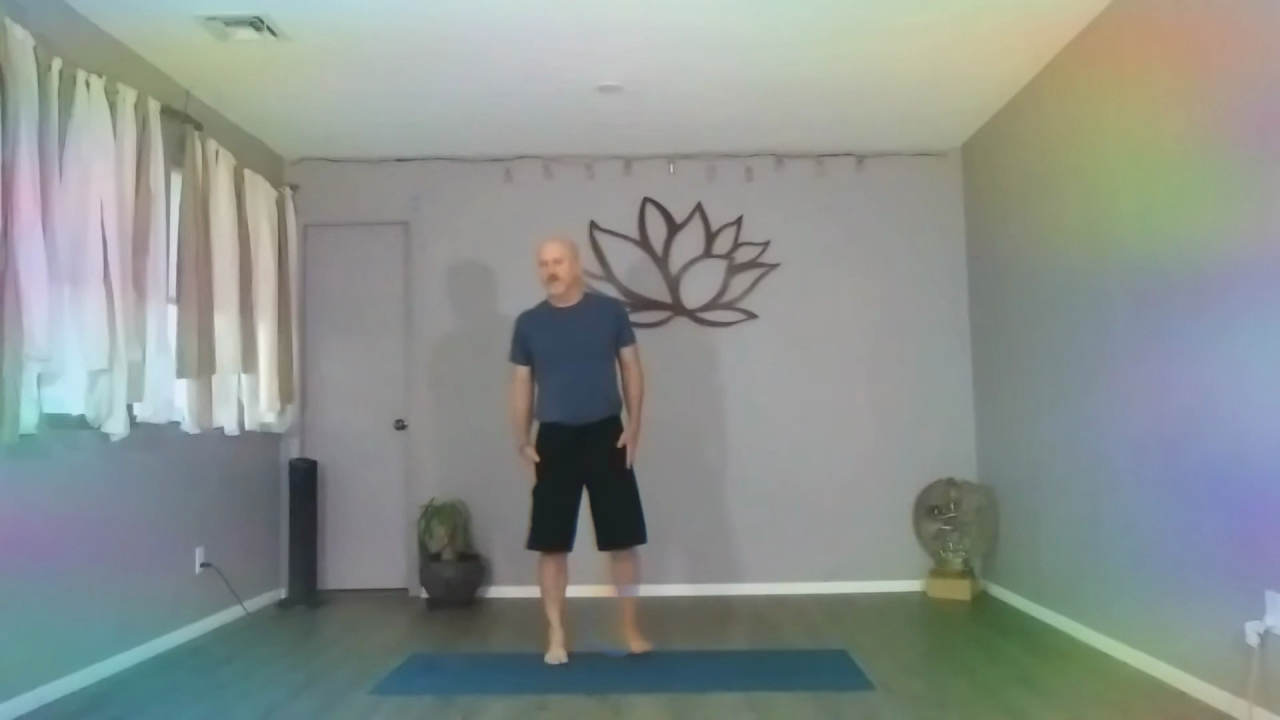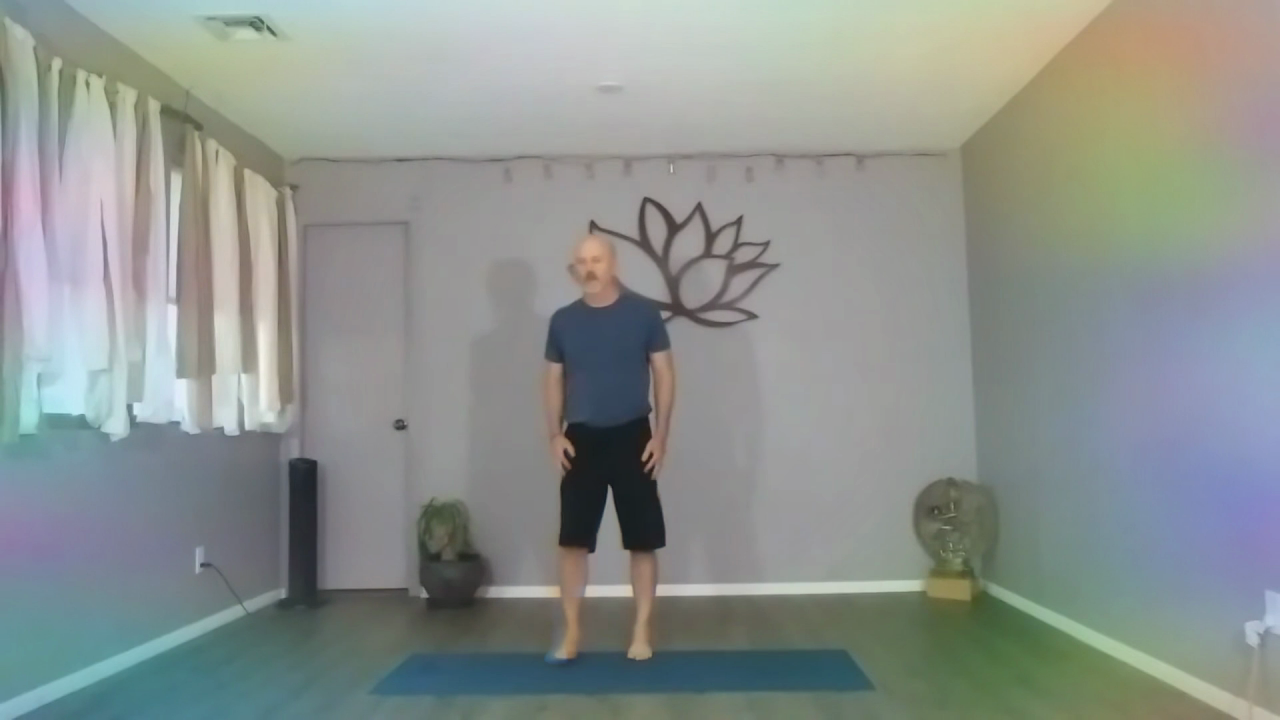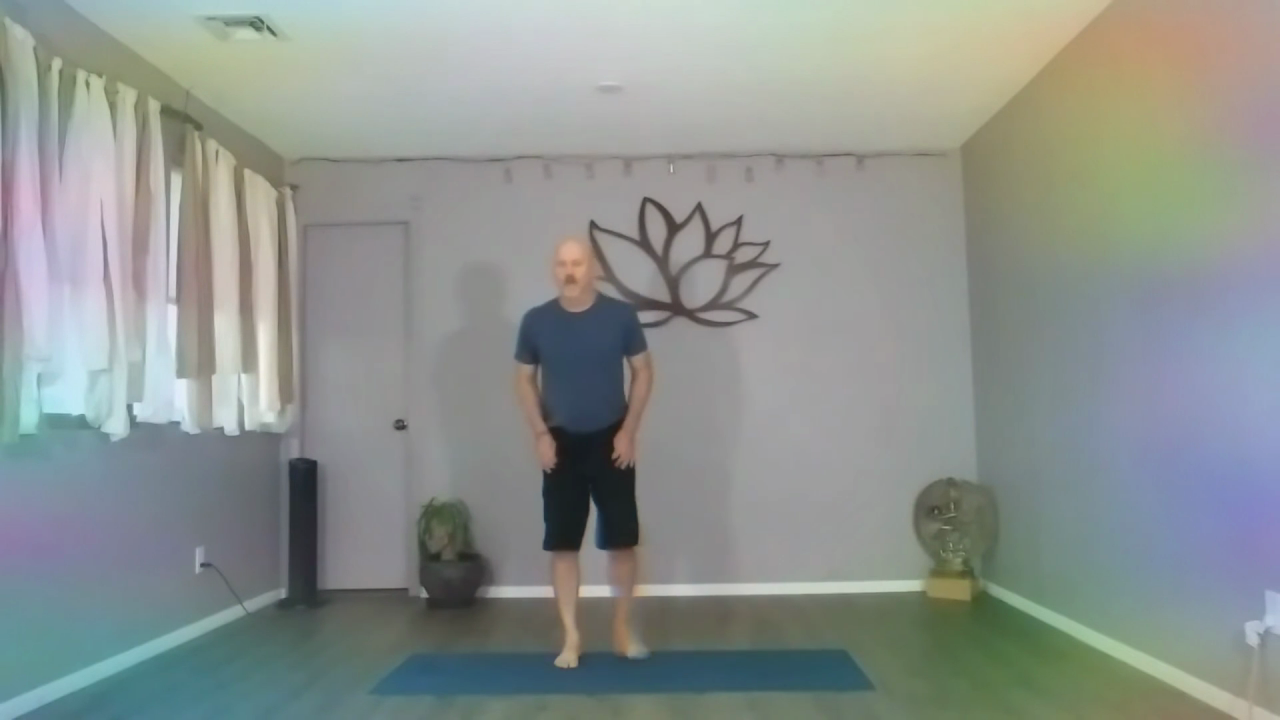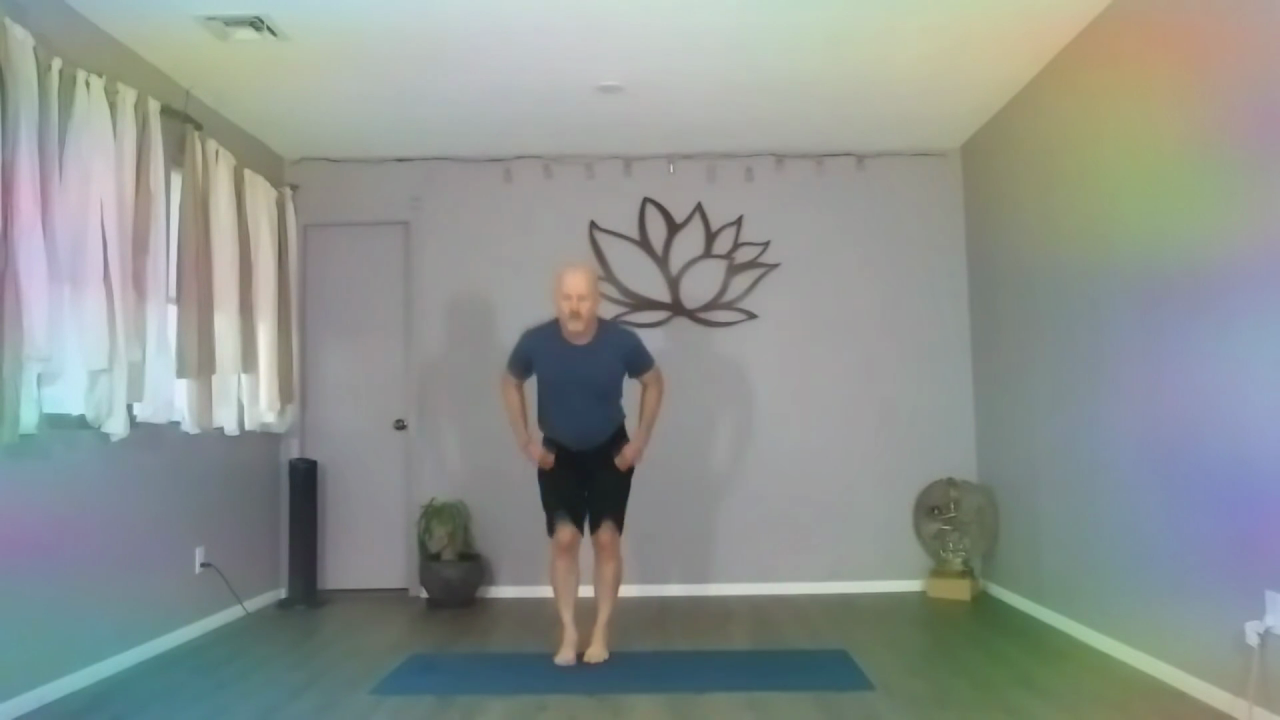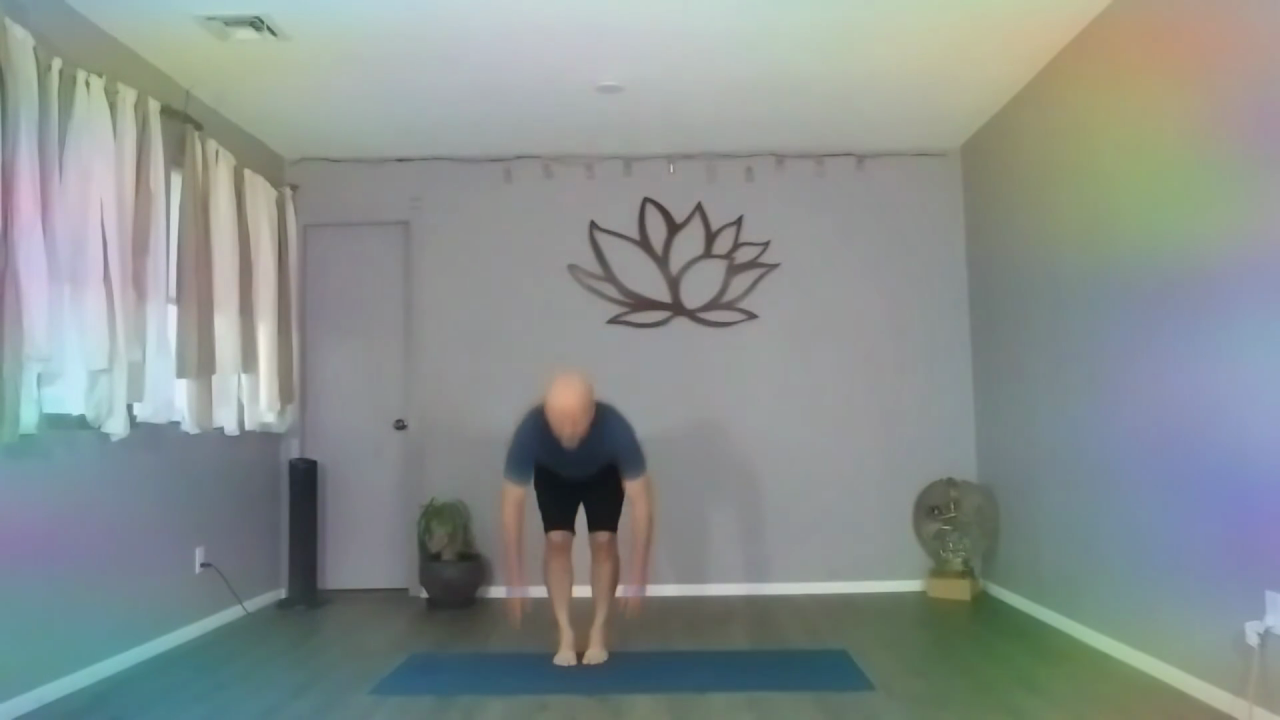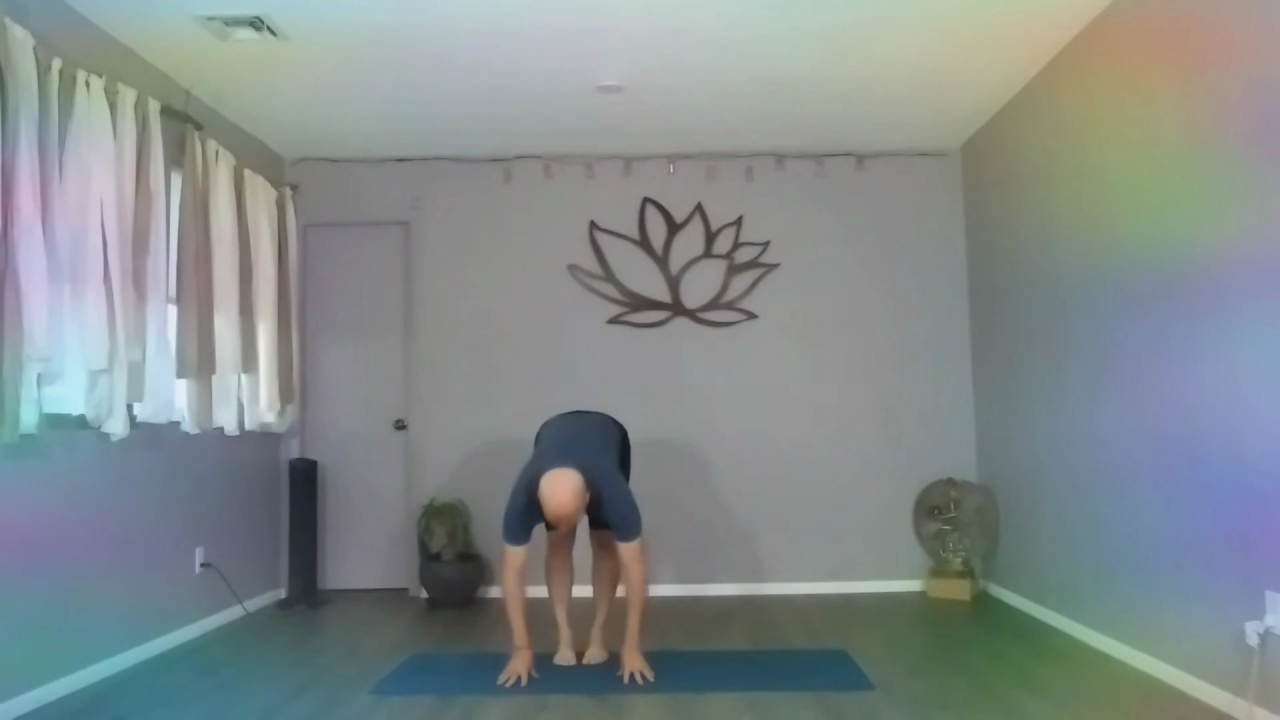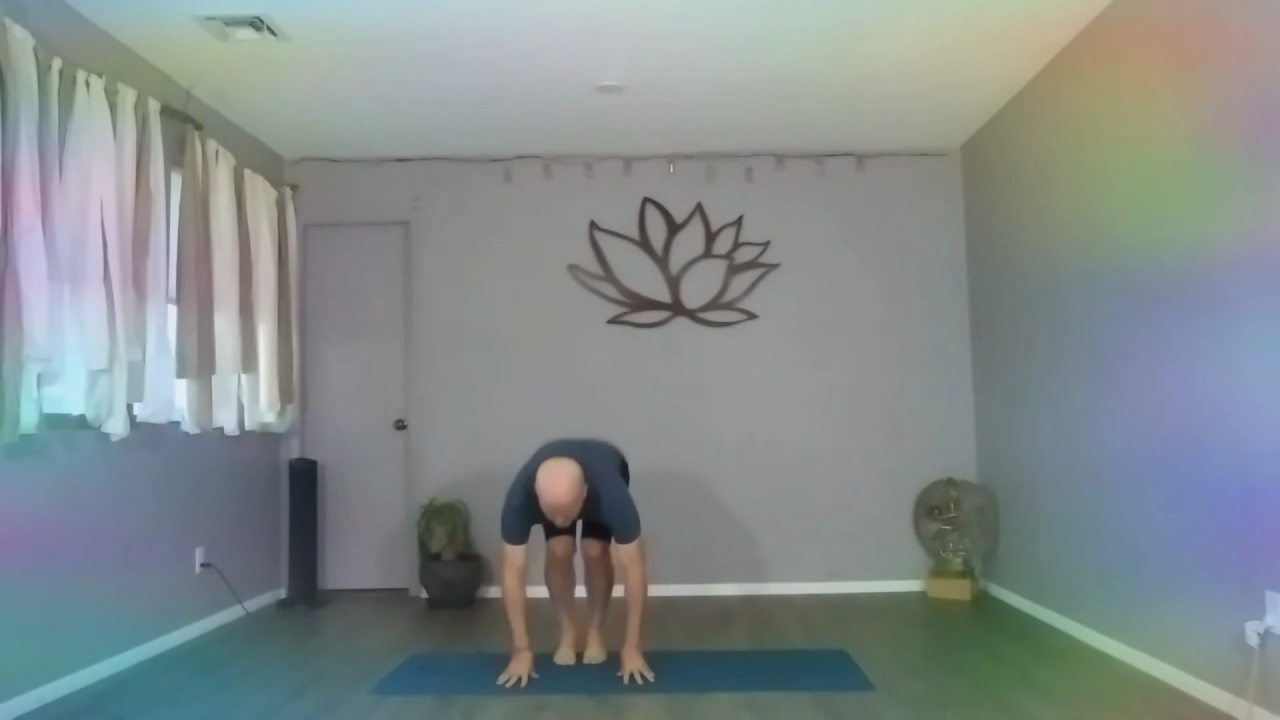
dt=0.5s
person 1, frame 1
left shoulder: (610, 311)
right shoulder: (528, 323)
left elbow: (631, 368)
right elbow: (521, 384)
left wrist: (634, 425)
right wrist: (523, 441)
left hip: (605, 435)
right hip: (554, 439)
left knee: (623, 539)
right knee: (550, 544)
left ankle: (628, 625)
right ankle: (556, 634)
person 1, frame 2
left shoulder: (644, 313)
right shoulder: (563, 320)
left elbow: (663, 374)
right elbow: (554, 381)
left wrist: (660, 434)
right wrist: (555, 434)
left hip: (632, 438)
right hip: (582, 439)
left knee: (643, 542)
right knee: (573, 540)
left ankle: (641, 631)
right ankle: (571, 631)
person 1, frame 3
left shoulder: (620, 316)
right shoulder: (536, 321)
left elbow: (643, 372)
right elbow: (525, 379)
left wrist: (629, 429)
right wrist: (539, 432)
left hip: (611, 442)
right hip: (561, 444)
left knee: (620, 541)
right knee: (562, 545)
left ankle: (624, 625)
right ankle: (571, 637)
person 1, frame 4
left shoulder: (622, 342)
right shoulder: (535, 342)
left elbow: (653, 384)
right elbow: (511, 384)
left wrist: (641, 439)
right wrist: (526, 439)
left hip: (610, 452)
right hip: (558, 454)
left knee: (606, 539)
right knee: (564, 539)
left ankle: (600, 634)
right ankle: (568, 634)
person 1, frame 5
left shoulder: (615, 429)
right shoulder: (530, 431)
left elbow: (641, 502)
right elbow: (512, 505)
left wrist: (637, 579)
right wrist: (515, 583)
left hip: (603, 475)
right hip: (551, 474)
left knee: (603, 540)
right knee: (557, 540)
left ankle: (598, 632)
right ankle: (565, 634)
person 1, frame 6
left shoulder: (612, 492)
right shoulder: (524, 498)
left elbow: (634, 567)
right elbow: (512, 572)
left wrist: (631, 646)
right wrist: (521, 648)
left knee: (605, 544)
right knee: (558, 543)
left ankle: (597, 633)
right ankle: (564, 635)
person 1, frame 7
left shoulder: (611, 493)
right shoulder: (520, 497)
left elbow: (634, 569)
right elbow: (513, 573)
left wrist: (631, 647)
right wrist: (521, 650)
left hip: (606, 466)
left knee: (595, 552)
right knee: (558, 551)
left ankle: (595, 632)
right ankle: (567, 631)
